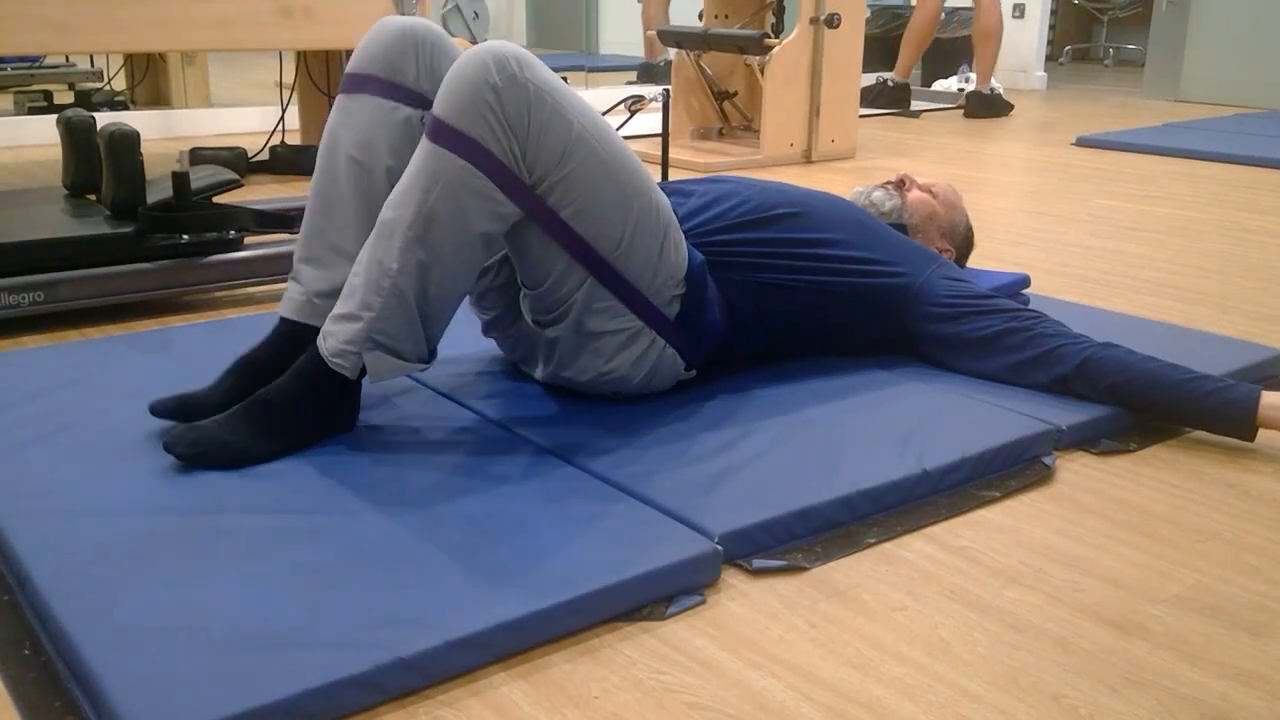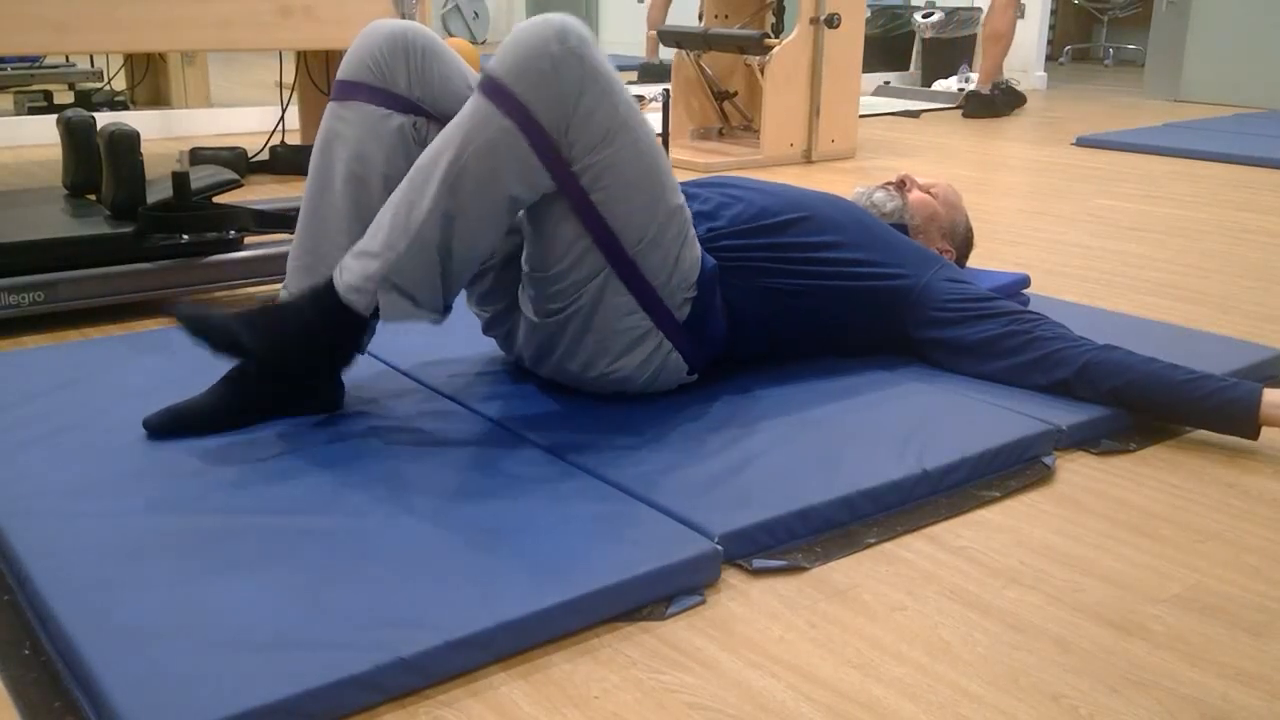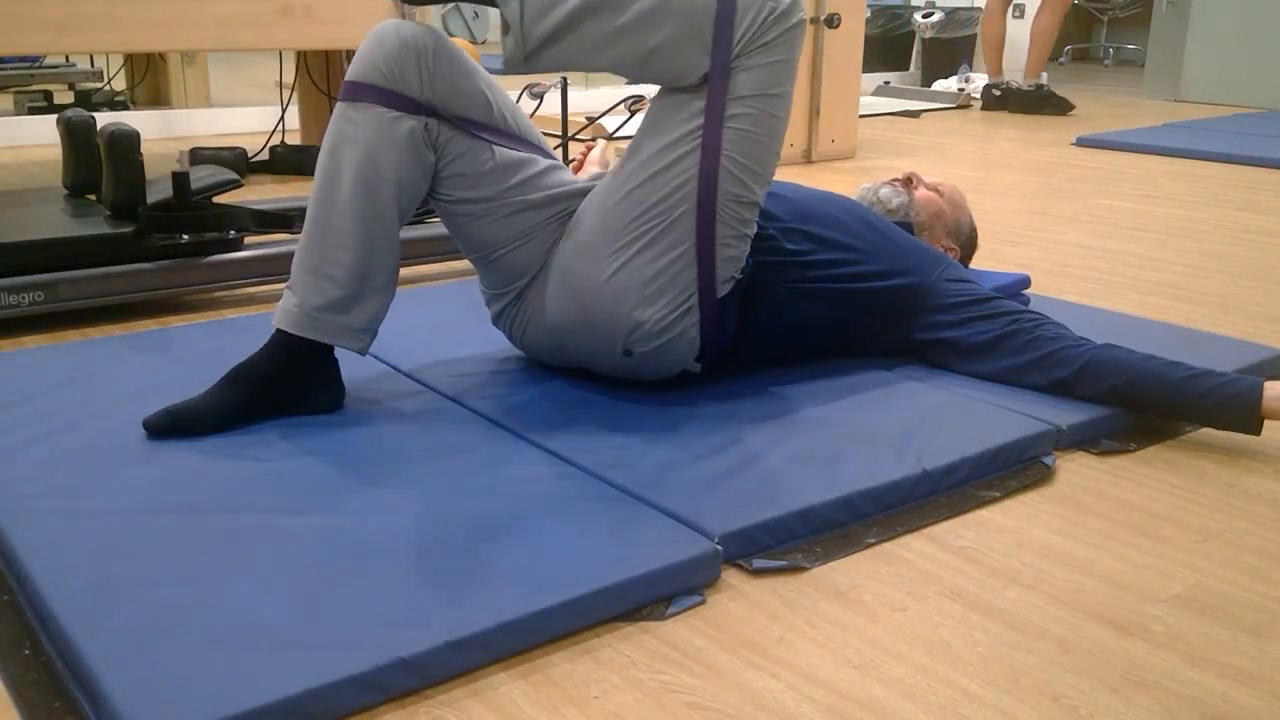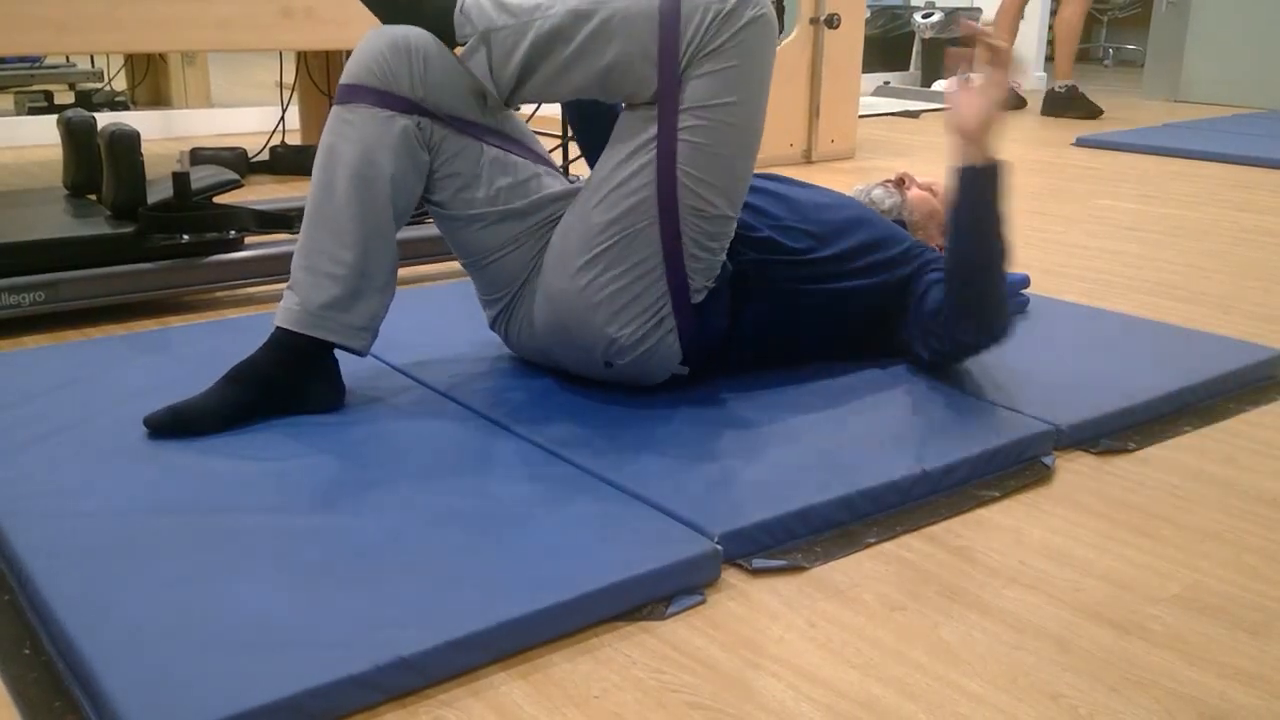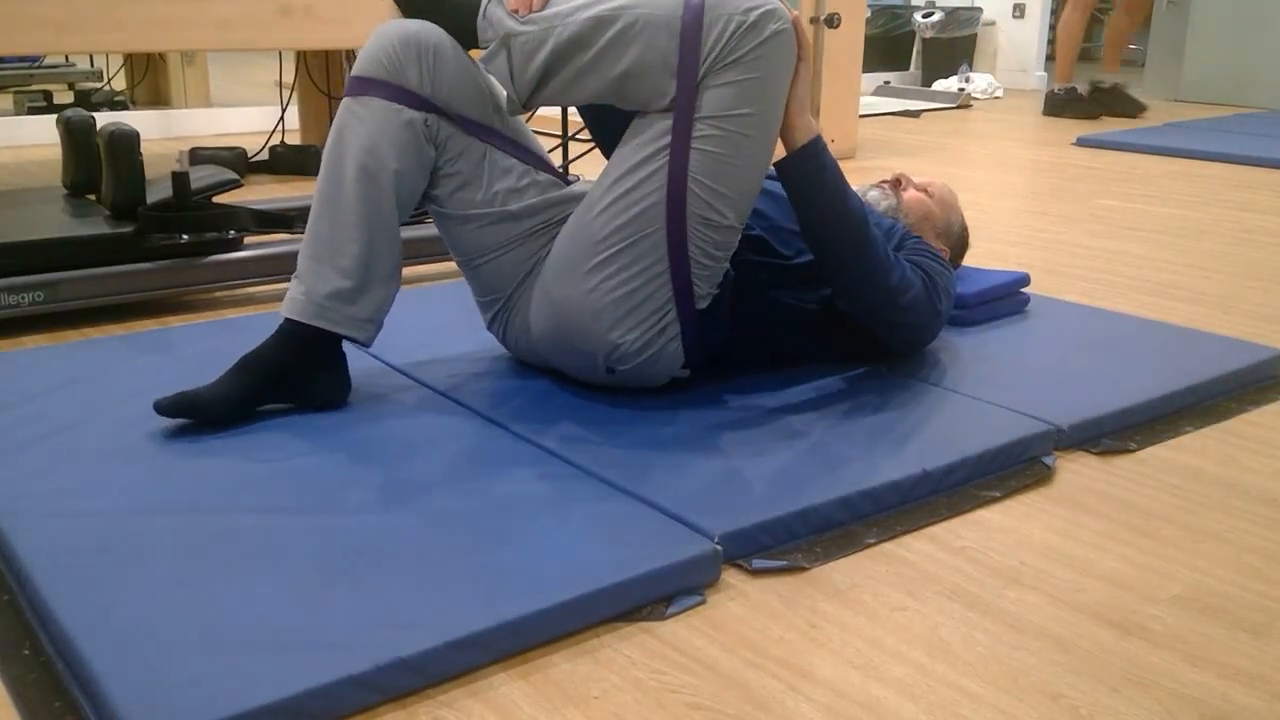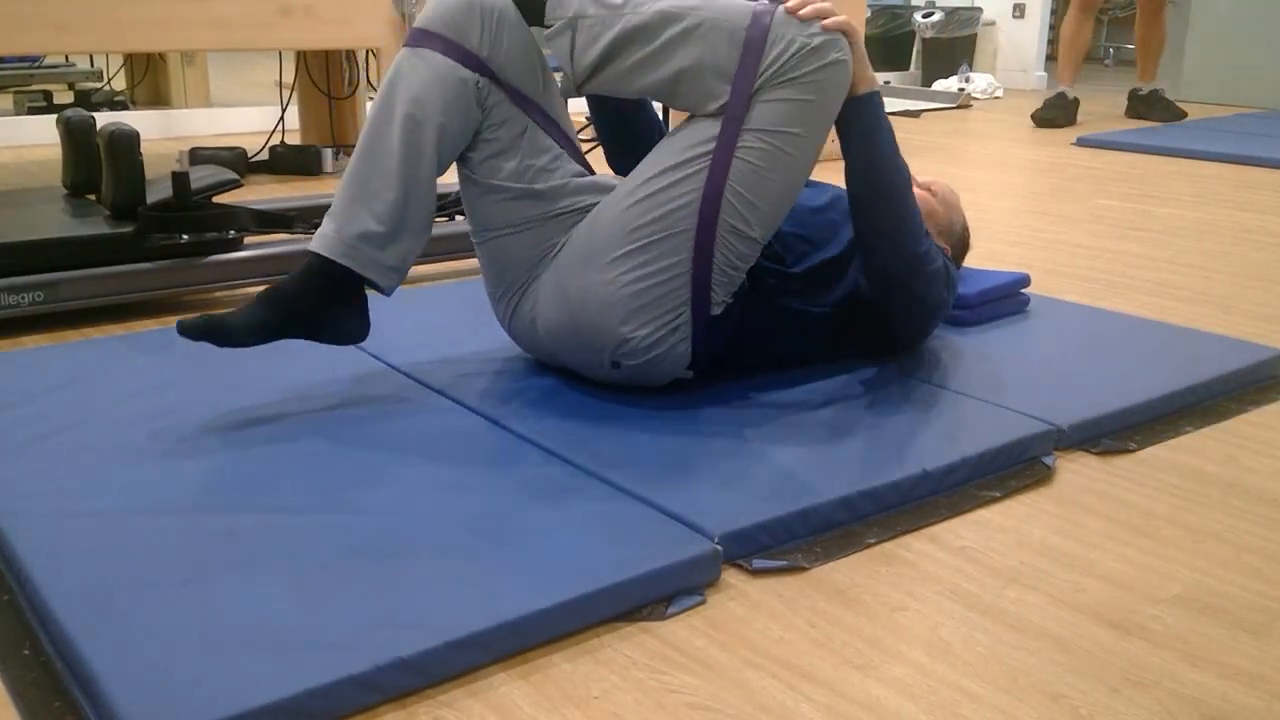
dt=0.7s
person 1, frame 1
left shoulder: (914, 281)
right shoulder: (824, 223)
left elbow: (1069, 357)
right elbow: (615, 191)
left hip: (641, 318)
right hip: (544, 287)
left knee: (498, 77)
right knee: (404, 45)
left ankle: (335, 380)
right ankle: (302, 330)
person 1, frame 2
left shoulder: (917, 284)
right shoulder: (813, 215)
left elbow: (1072, 357)
left hip: (636, 320)
right hip: (546, 289)
left knee: (548, 50)
right knee: (392, 50)
left ankle: (330, 314)
right ankle: (303, 355)
person 1, frame 3
left shoulder: (921, 280)
right shoulder: (834, 220)
left elbow: (1070, 357)
right wrist: (601, 174)
left hip: (645, 302)
right hip: (557, 271)
right ankle: (303, 354)
person 1, frame 4
left shoulder: (906, 269)
right shoulder: (817, 208)
left elbow: (962, 332)
right elbow: (620, 153)
left wrist: (975, 156)
left hip: (633, 309)
right hip: (546, 276)
right ankle: (302, 353)
person 1, frame 5
left shoulder: (915, 284)
right shoulder: (814, 215)
left elbow: (871, 295)
right elbow: (644, 162)
left wrist: (796, 128)
left hip: (629, 313)
right hip: (537, 283)
right ankle: (311, 341)
person 1, frame 6
left shoulder: (917, 285)
right shoulder: (825, 212)
left elbow: (897, 271)
right elbow: (650, 175)
left wrist: (859, 88)
right wrist: (590, 65)
left hip: (633, 311)
right hip: (546, 274)
right ankle: (334, 283)
